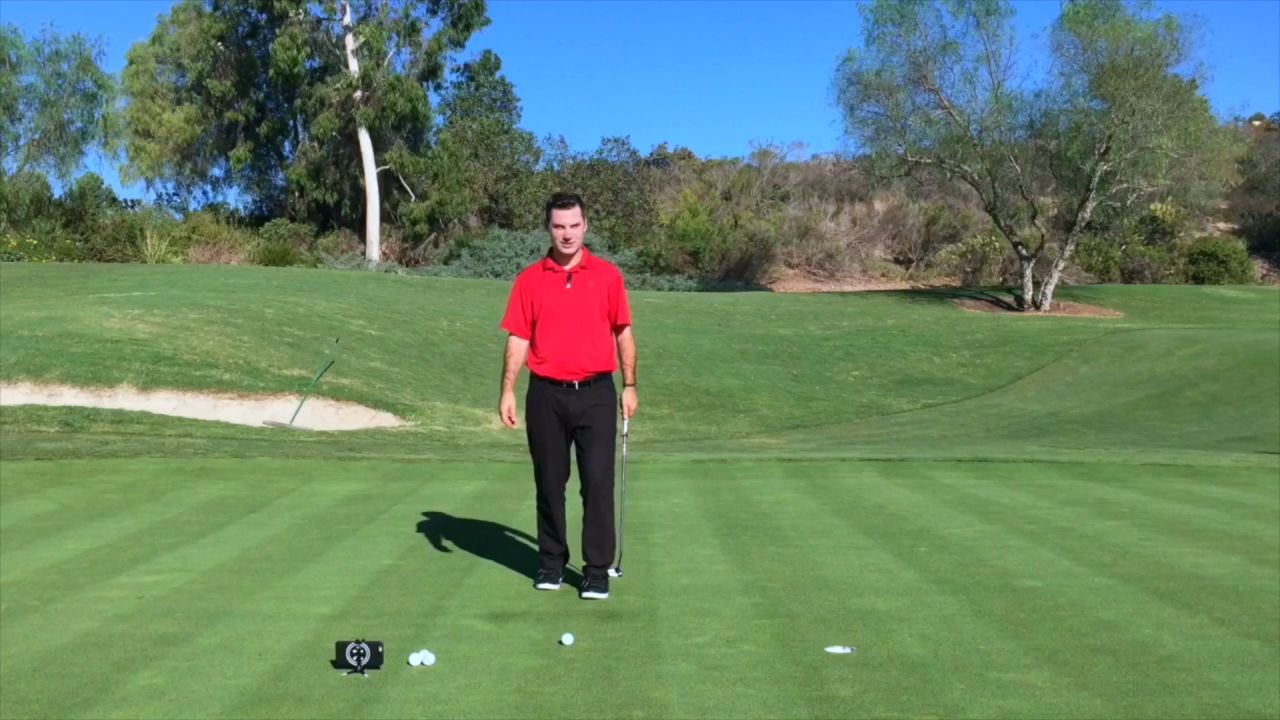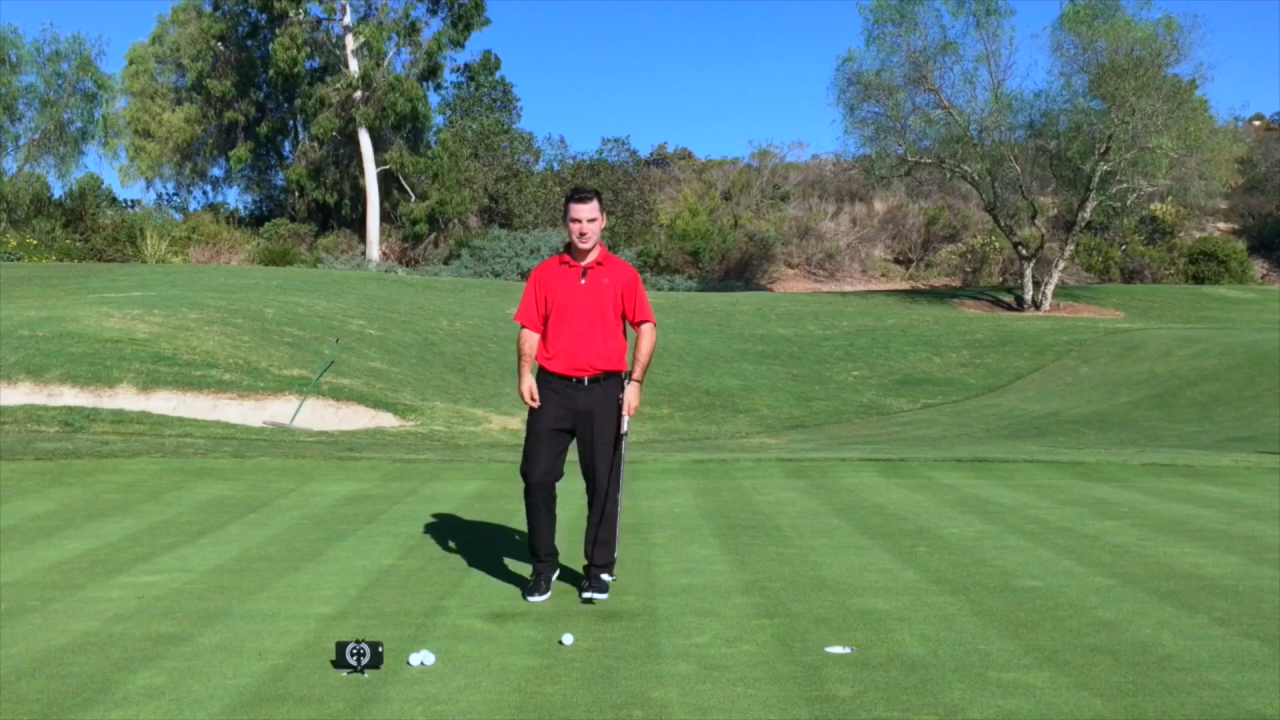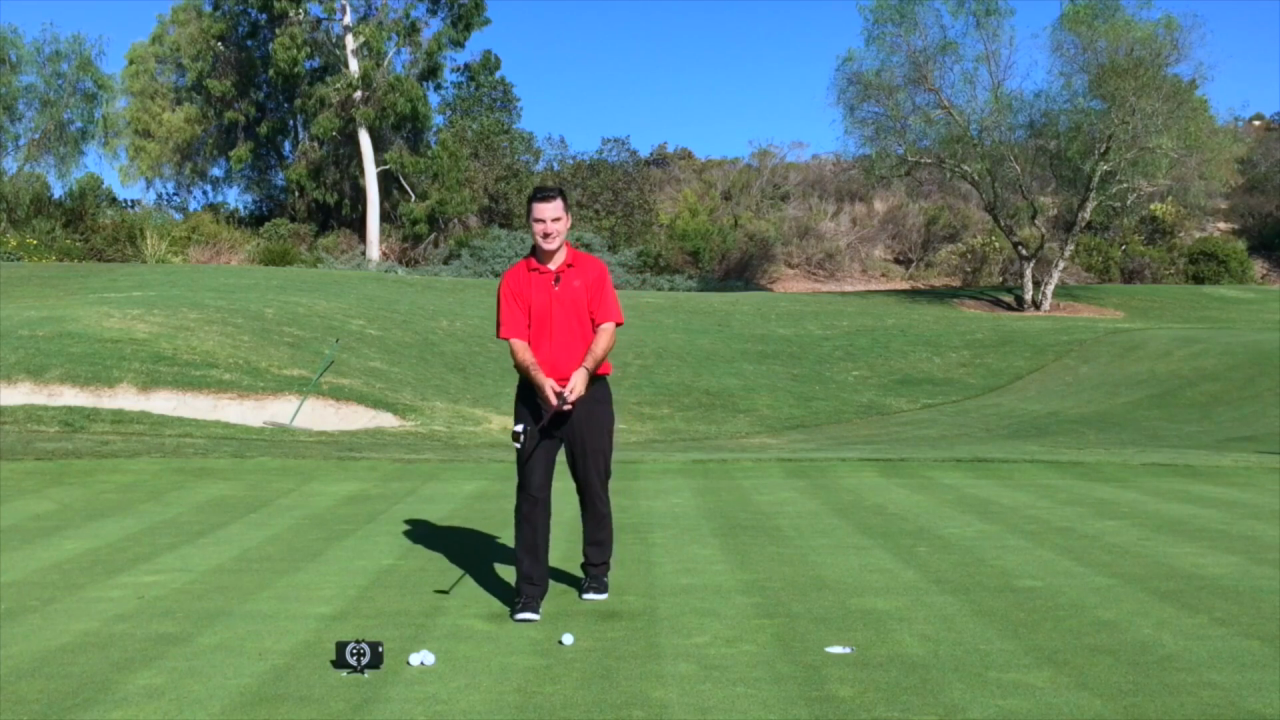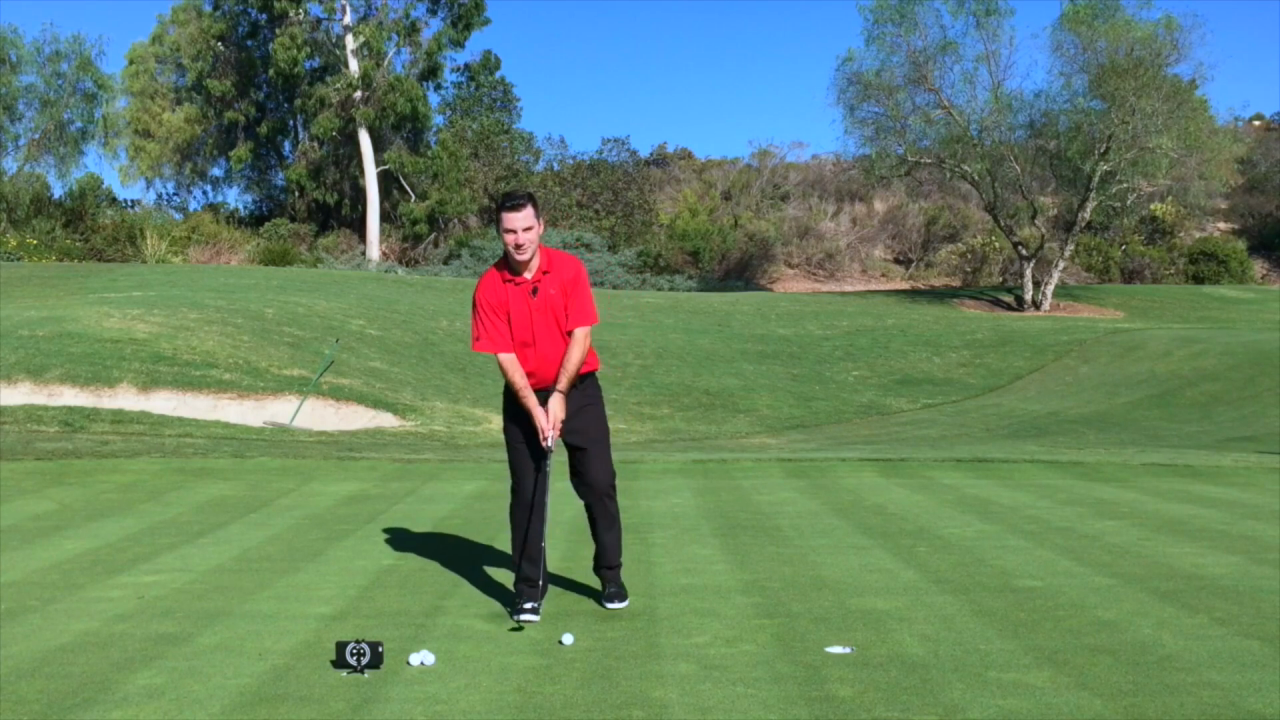
dt=0.5s
person 1, frame 1
left shoulder: (607, 275)
right shoulder: (529, 279)
left elbow: (623, 331)
right elbow: (518, 338)
left wrist: (629, 384)
right wrist: (507, 390)
left hip: (596, 393)
right hip: (547, 395)
left knee: (598, 483)
right knee: (549, 483)
left ankle: (598, 569)
right ankle: (552, 560)
person 1, frame 2
left shoulder: (623, 273)
right shoulder: (544, 273)
left elbow: (645, 328)
right elbow: (529, 330)
left wrist: (635, 381)
right wrist: (524, 373)
left hip: (605, 392)
right hip: (553, 390)
left knee: (603, 484)
right knee: (537, 476)
left ankle: (598, 569)
right ankle: (544, 565)
person 1, frame 3
left shoulder: (594, 270)
right shoulder: (514, 278)
left elbow: (607, 328)
right elbow: (516, 341)
left wrist: (584, 371)
right wrist: (541, 380)
left hip: (588, 393)
right hip: (535, 397)
left knee: (593, 487)
right knee: (532, 491)
left ankle: (596, 570)
right ankle: (530, 588)
person 1, frame 4
left shoulder: (570, 269)
right shoulder: (488, 288)
left elbow: (581, 335)
right elbow: (504, 355)
left wrist: (560, 395)
right wrist: (534, 409)
left hip: (578, 389)
right hip: (523, 397)
left knee: (598, 483)
right knee: (527, 493)
left ankle: (610, 573)
right ankle: (528, 588)
